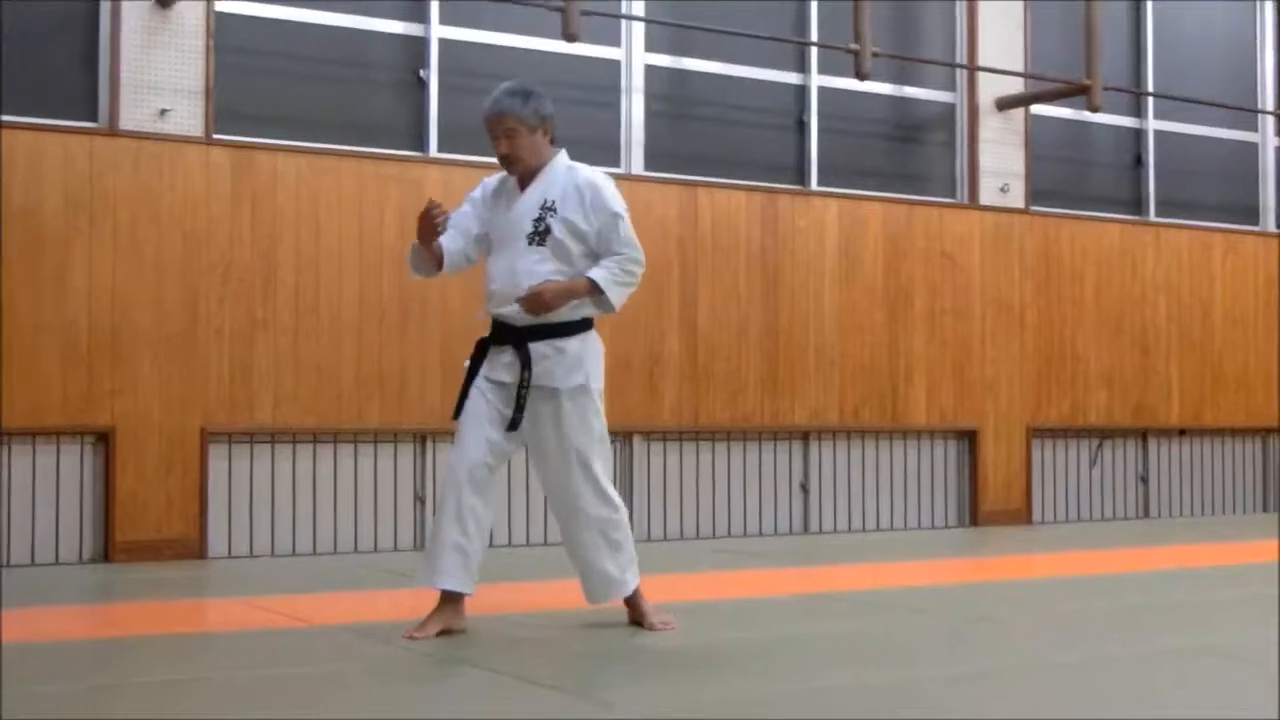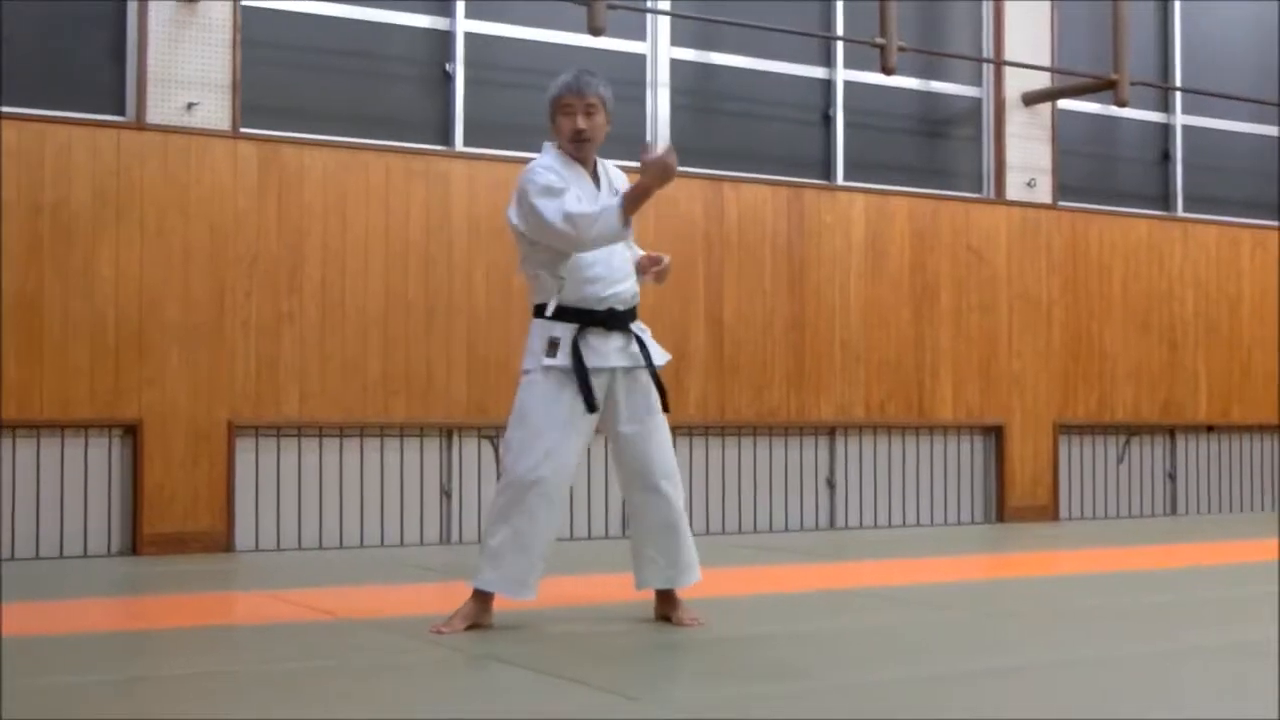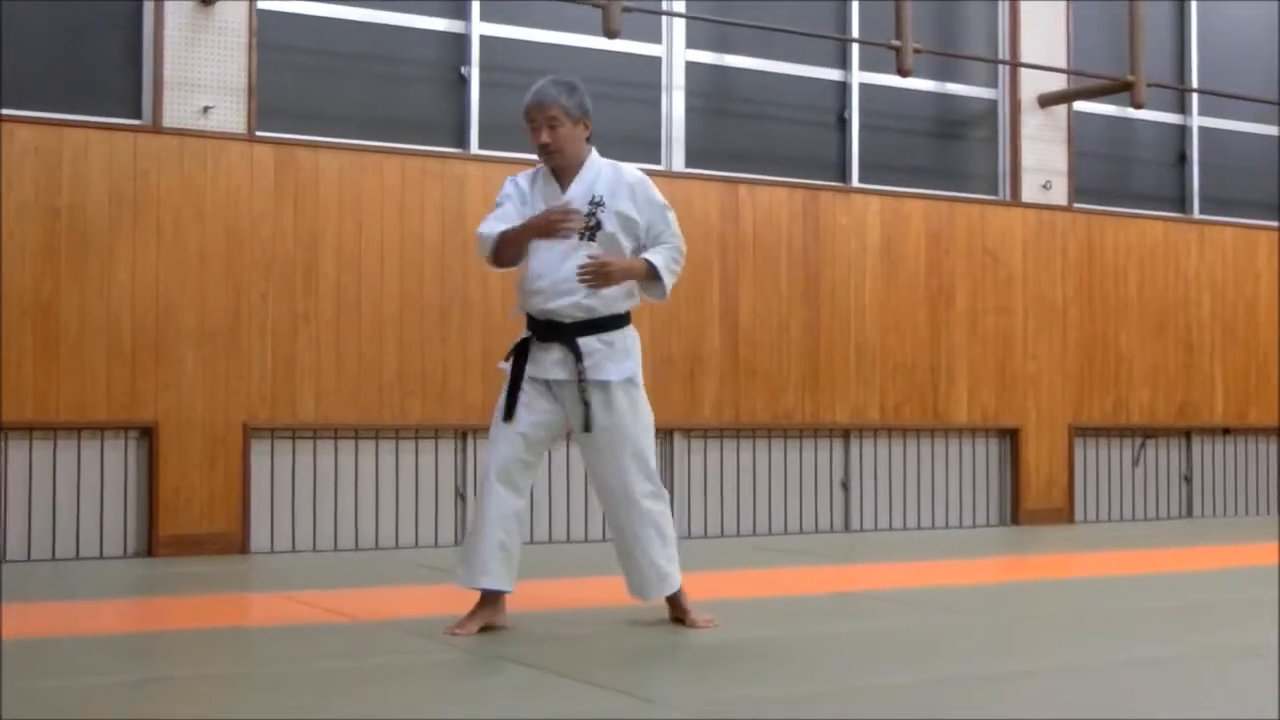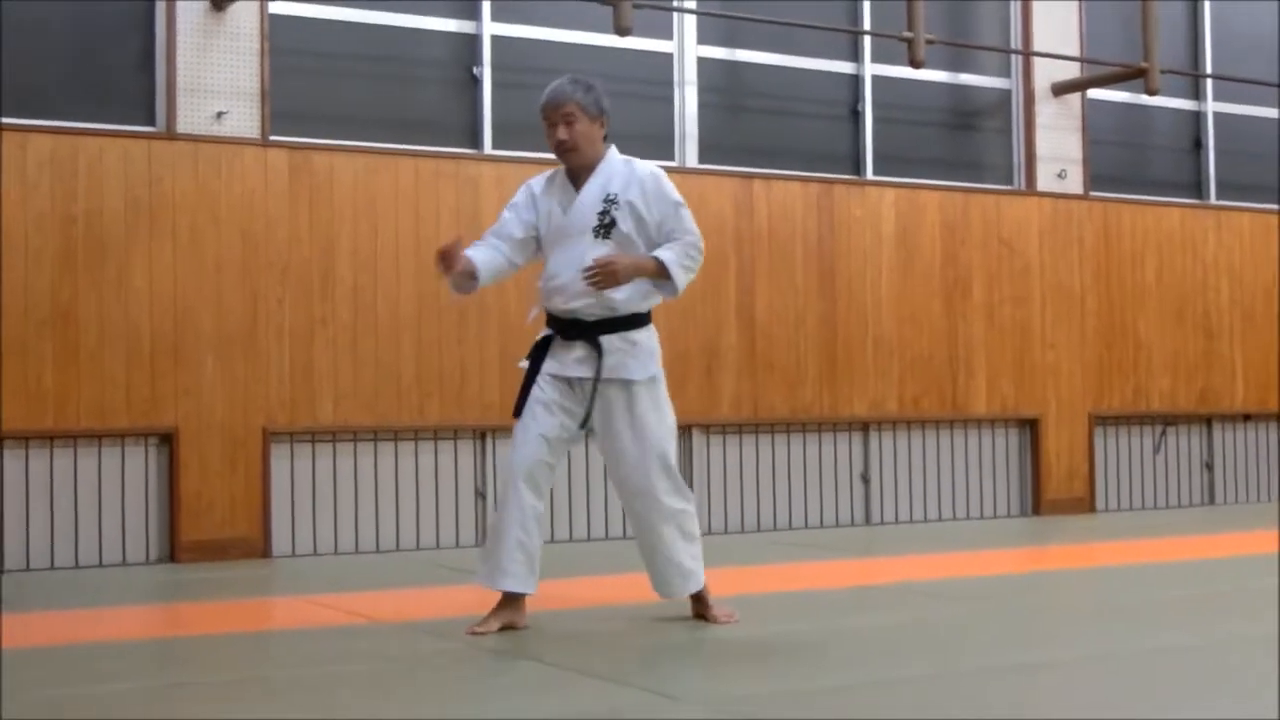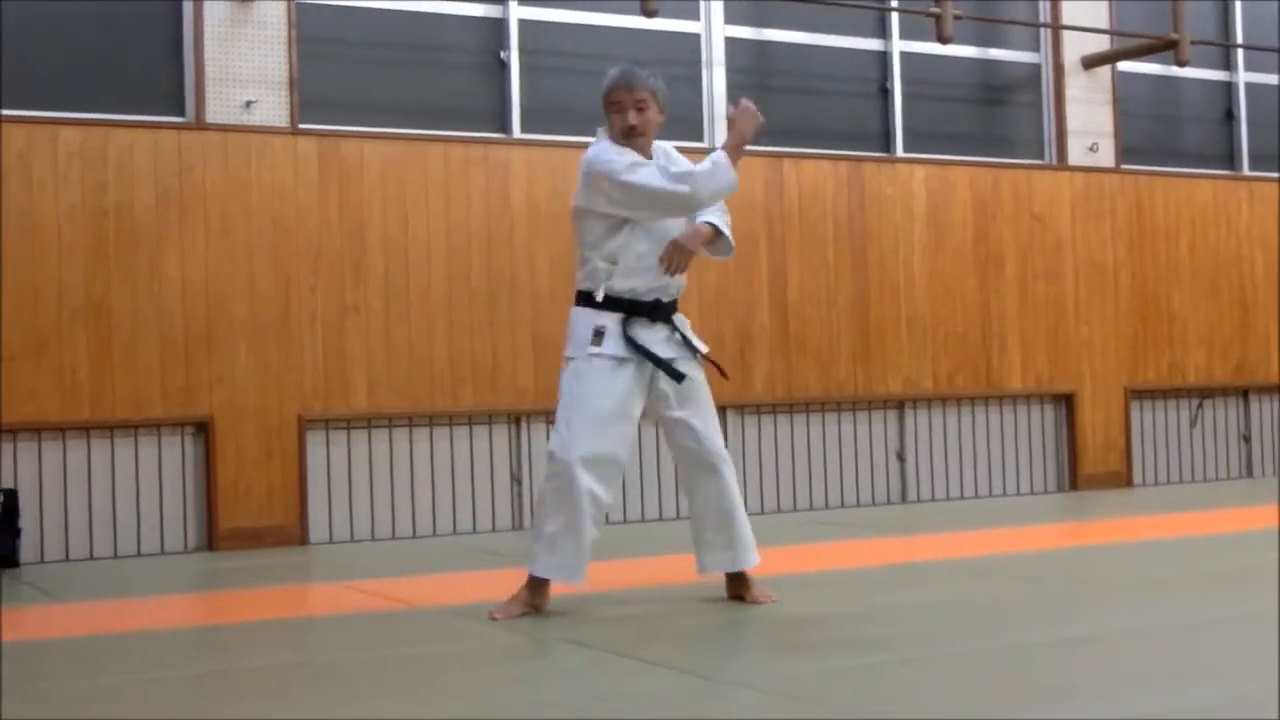
dt=0.5s
person 1, frame 1
left shoulder: (586, 186)
right shoulder: (489, 193)
left elbow: (626, 260)
right elbow: (442, 260)
left wrist: (571, 289)
right wrist: (427, 238)
left hip: (564, 356)
right hip: (501, 354)
left knee: (580, 483)
right knee: (467, 470)
left ankle: (632, 598)
right ankle: (451, 604)
person 1, frame 2
left shoulder: (614, 178)
right shoulder: (541, 176)
right elbow: (582, 231)
left wrist: (647, 264)
right wrist: (648, 188)
left hip: (626, 342)
right hip: (564, 346)
left knee: (655, 472)
right knee: (536, 471)
left ankle: (667, 593)
right ankle: (484, 598)
person 1, frame 3
left shoulder: (628, 182)
right shoulder: (521, 187)
left elbow: (671, 251)
right elbow: (496, 249)
left wrist: (628, 269)
right wrist: (531, 229)
left hip: (605, 351)
right hip: (540, 352)
left knee: (630, 479)
right knee: (503, 469)
left ankle: (674, 596)
right ankle: (491, 601)
person 1, frame 4
left shoulder: (643, 179)
right shoulder: (537, 192)
left elbow: (689, 247)
right elbow: (501, 249)
left wrist: (634, 267)
right wrist: (461, 264)
left hip: (625, 350)
right hip: (560, 352)
left knee: (652, 478)
right knee: (526, 469)
left ankle: (697, 592)
right ankle: (512, 600)
person 1, frame 5
left shoulder: (668, 159)
right shoulder: (600, 163)
left elbow: (712, 207)
right elbow: (694, 191)
left wrist: (696, 236)
right wrist: (736, 140)
left hip: (664, 331)
right hip: (604, 333)
left knee: (705, 452)
right knee: (585, 455)
left ankle: (736, 572)
right ankle: (539, 583)
